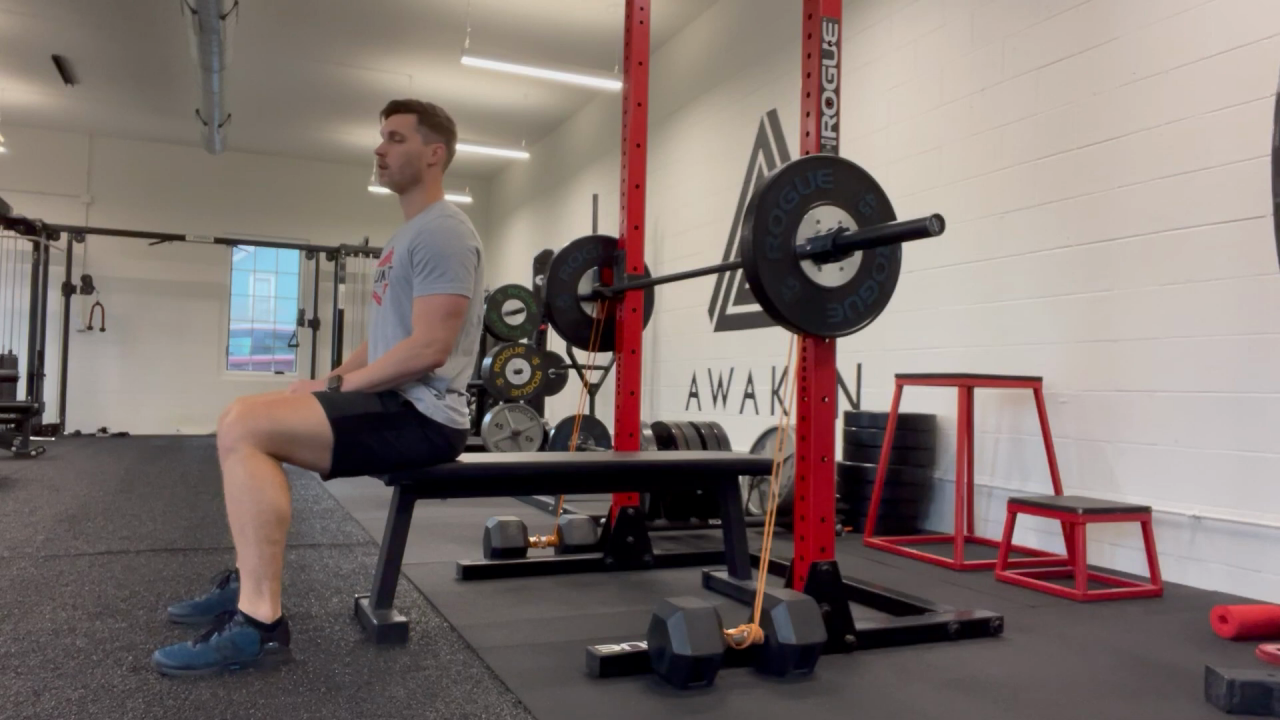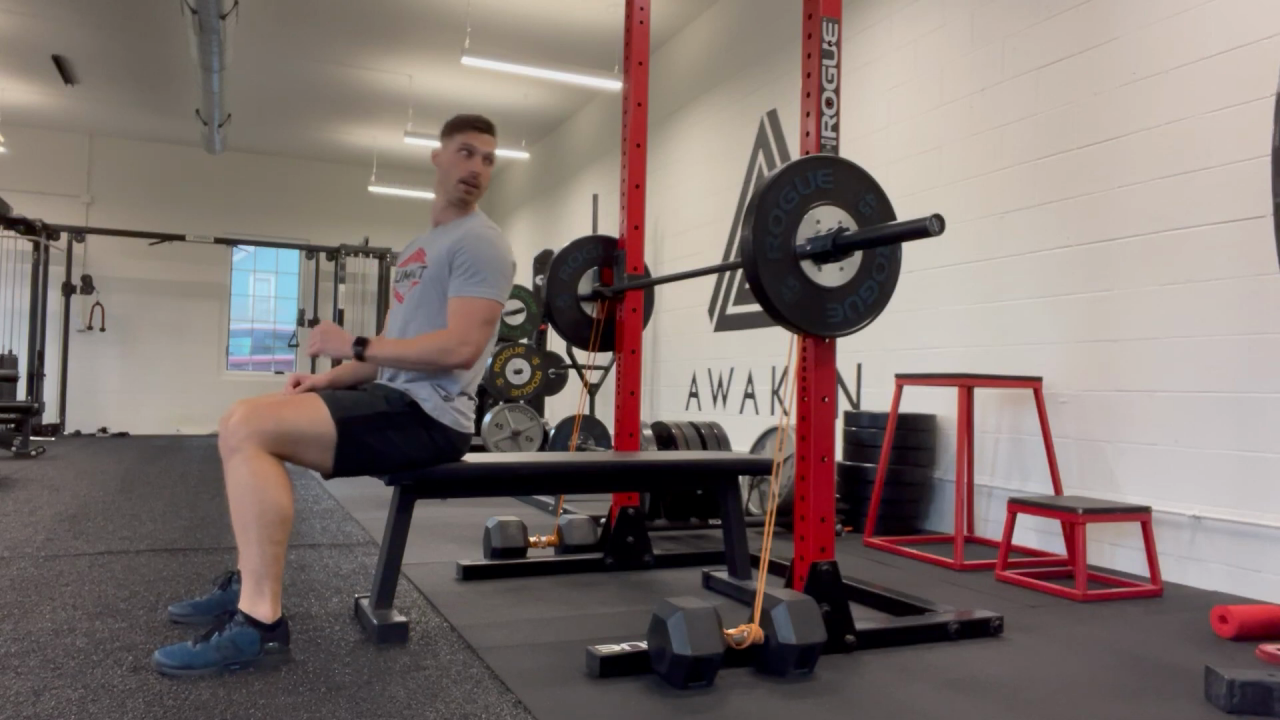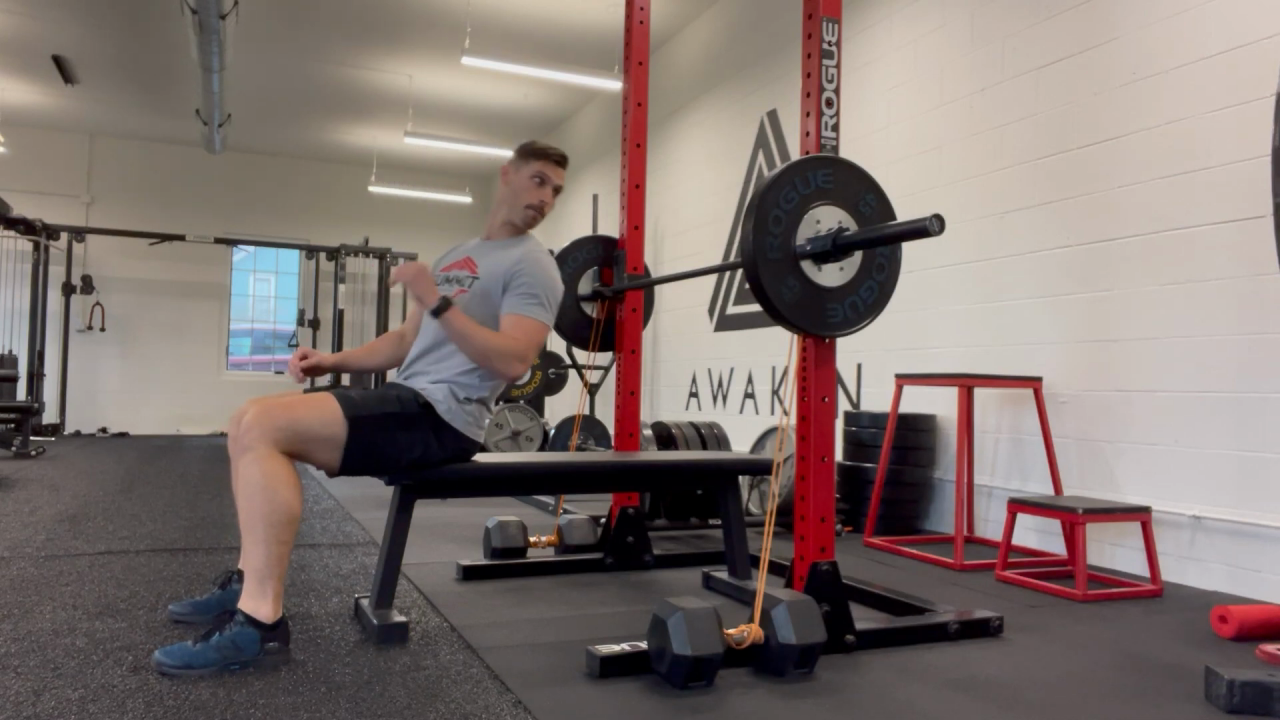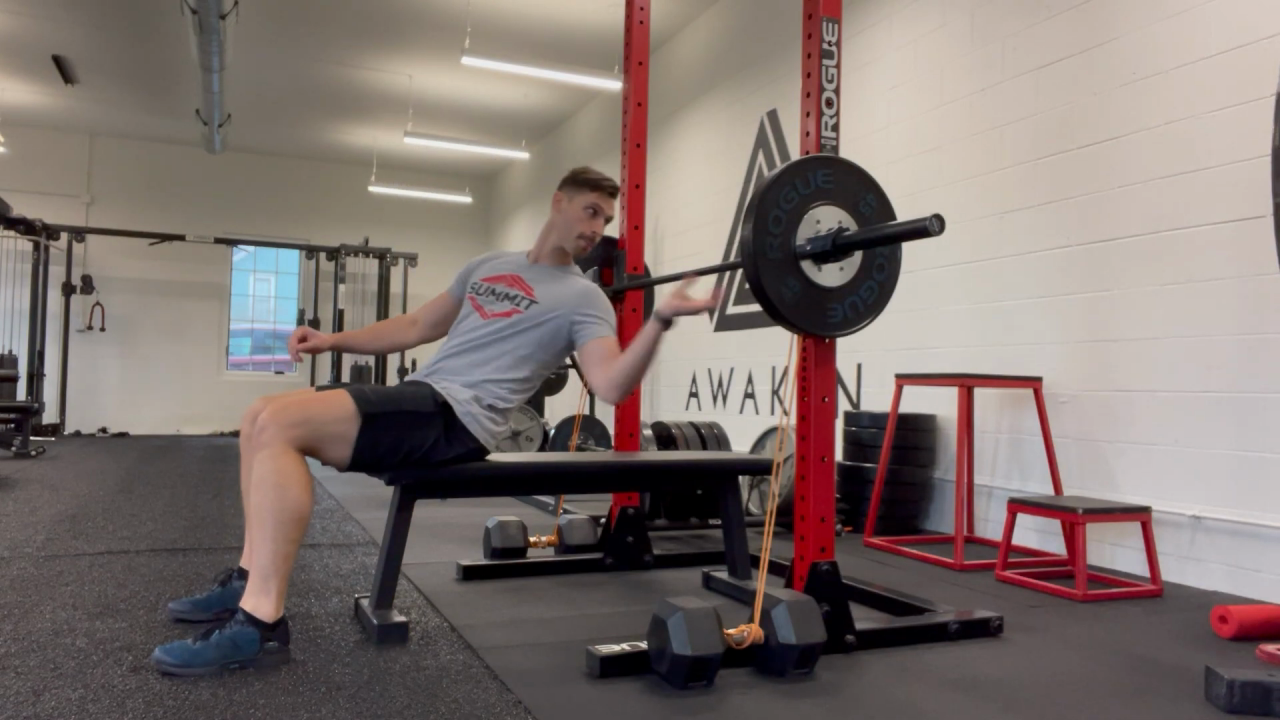
dt=0.3s
person 1, frame 1
left shoulder: (444, 232)
right shoulder: (410, 234)
left elbow: (429, 349)
left wrist: (337, 387)
right wrist: (332, 381)
left hip: (422, 417)
right hip: (398, 405)
left knee: (243, 427)
right knee: (245, 424)
left ankle: (260, 622)
right ankle: (246, 582)
person 1, frame 2
left shoulder: (479, 242)
right shoulder: (423, 244)
left elbow: (461, 347)
left wrist: (355, 348)
right wrist: (331, 376)
left hip: (426, 417)
right hip: (400, 402)
left knee: (246, 426)
right knee: (249, 425)
left ankle: (261, 623)
right ankle: (250, 583)
person 1, frame 3
left shoulder: (534, 268)
right shoulder: (456, 255)
left elbow: (512, 362)
left wrist: (438, 303)
right wrist: (333, 360)
left hip: (438, 419)
right hip: (407, 400)
left knee: (259, 426)
right knee: (253, 424)
left ankle: (260, 622)
right ankle: (248, 580)
person 1, frame 4
left shoulder: (583, 300)
right shoulder: (488, 264)
left elbow: (613, 388)
right elbow: (417, 324)
left wrist: (661, 318)
right wrist: (334, 341)
left hip: (451, 418)
right hip: (419, 396)
left knee: (278, 425)
right knee: (263, 418)
left ankle: (261, 622)
right ankle: (253, 576)
